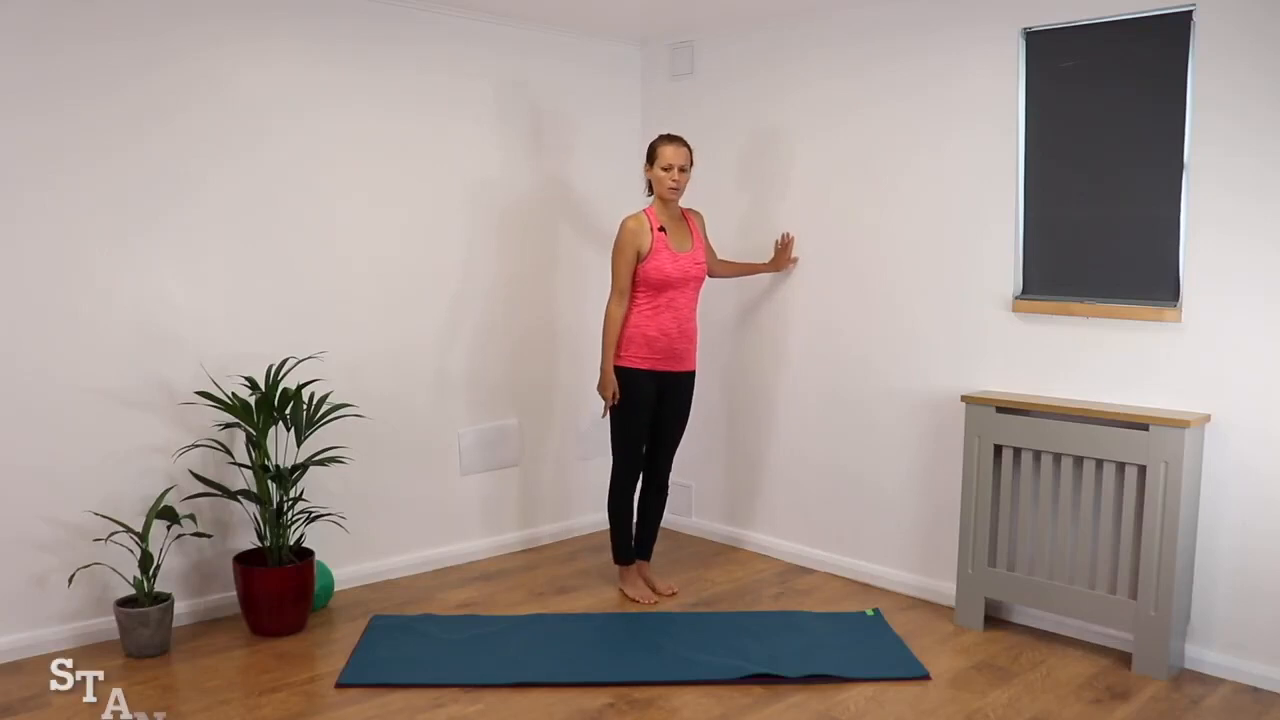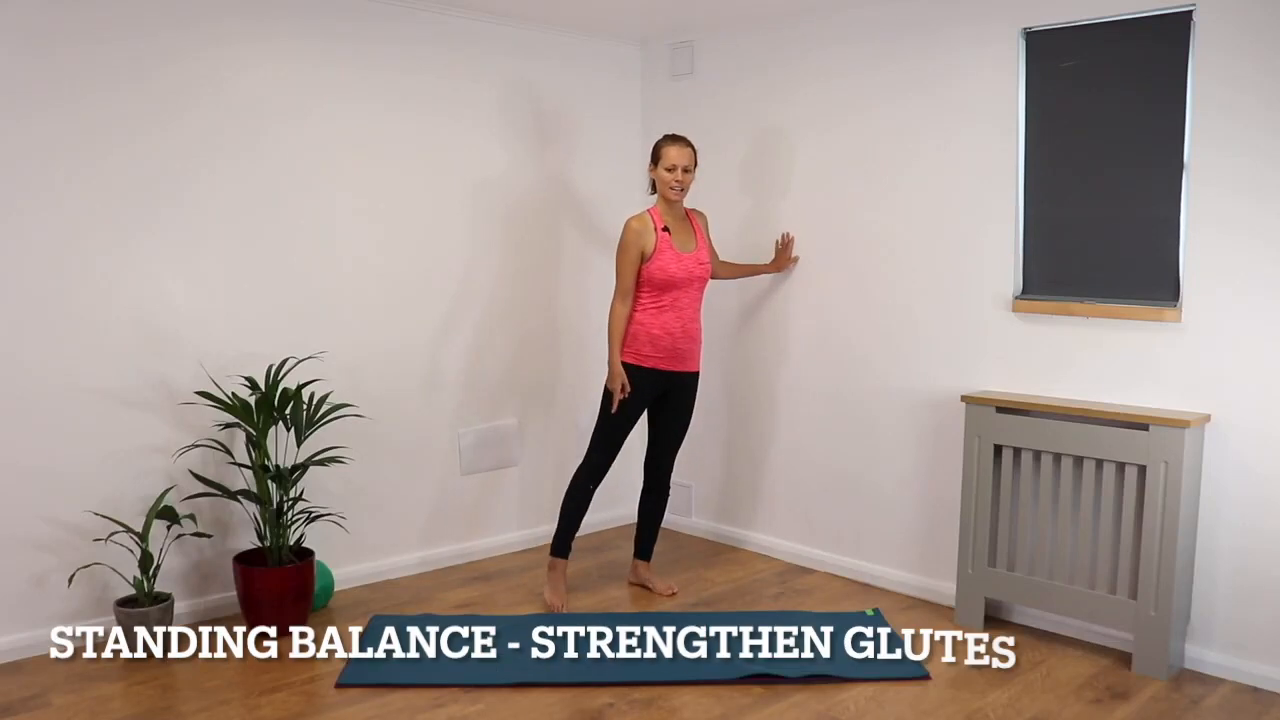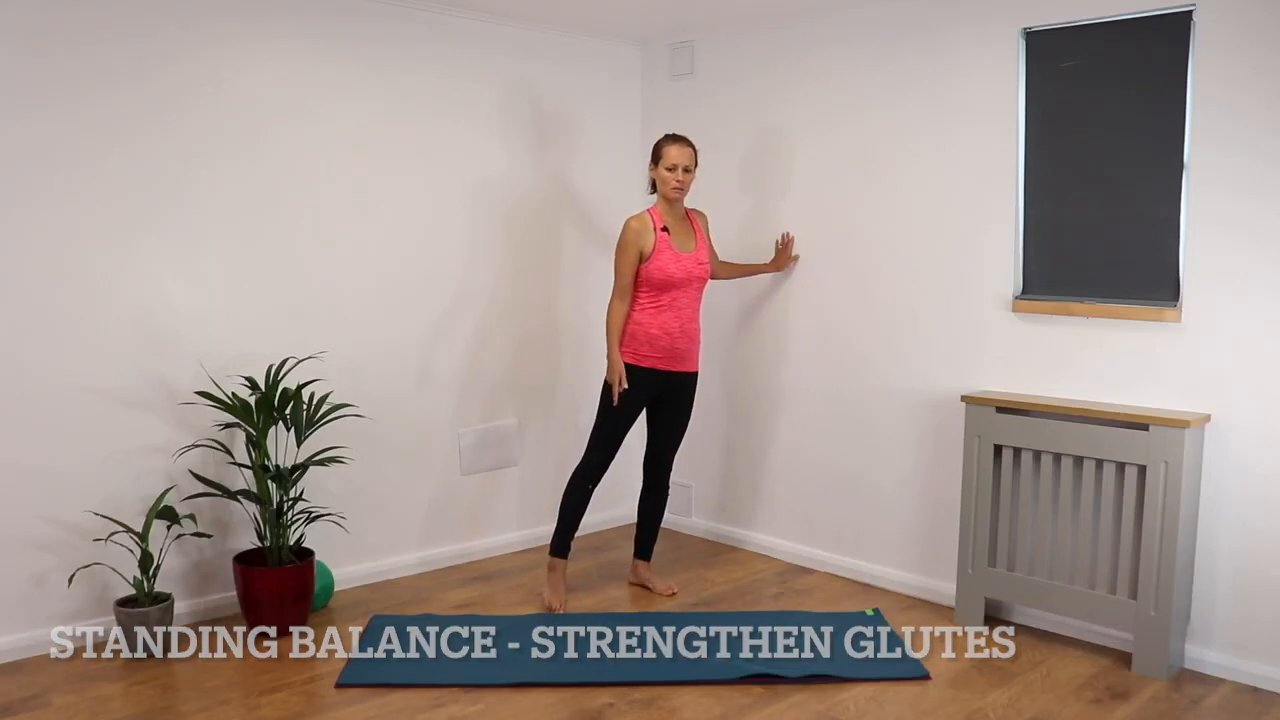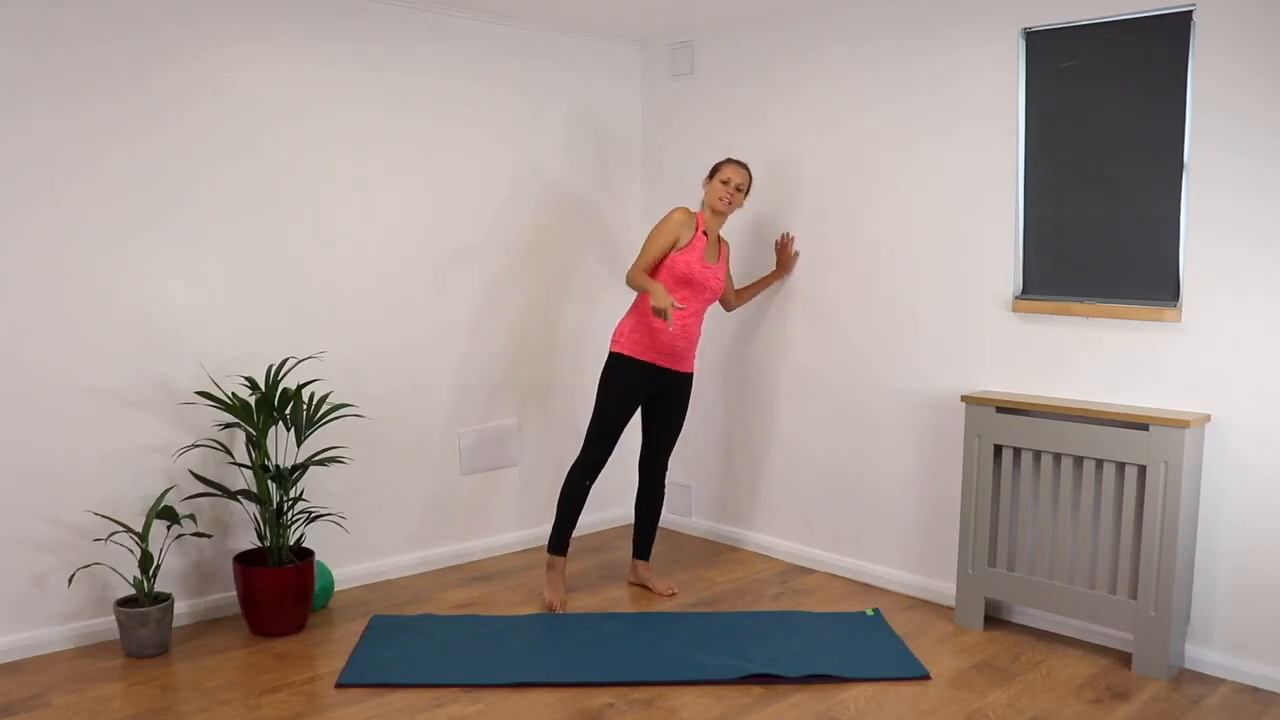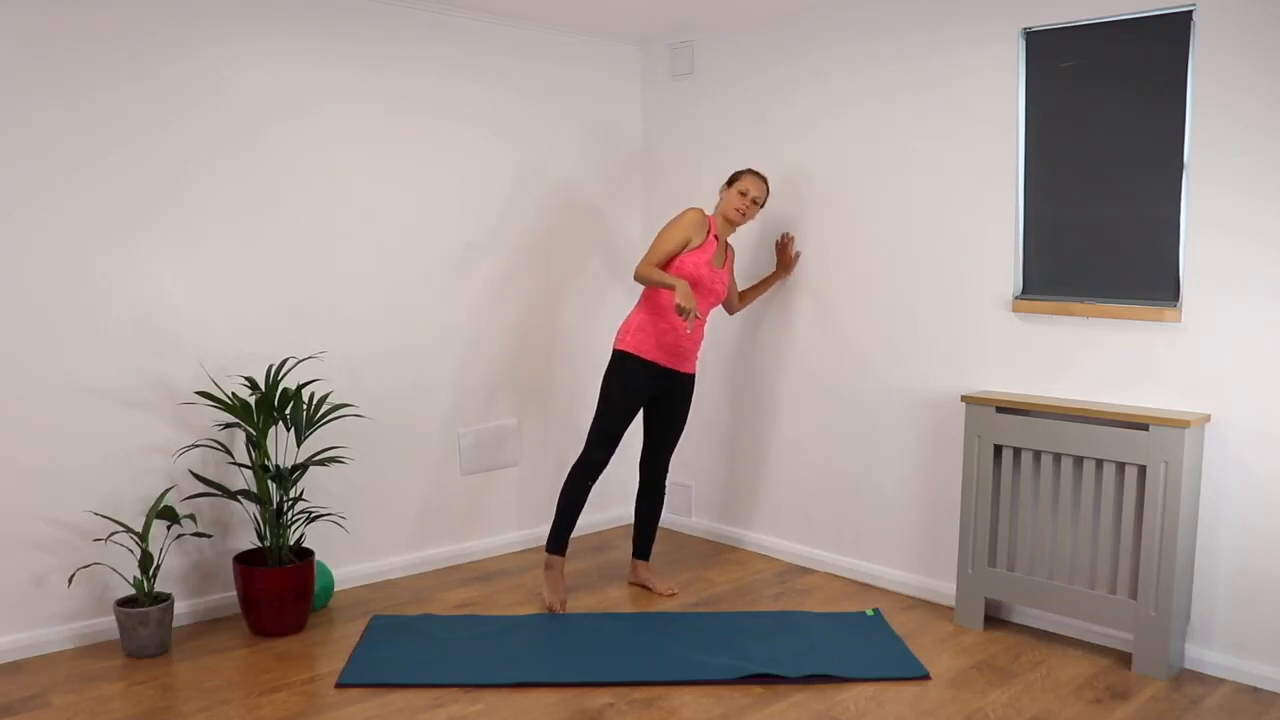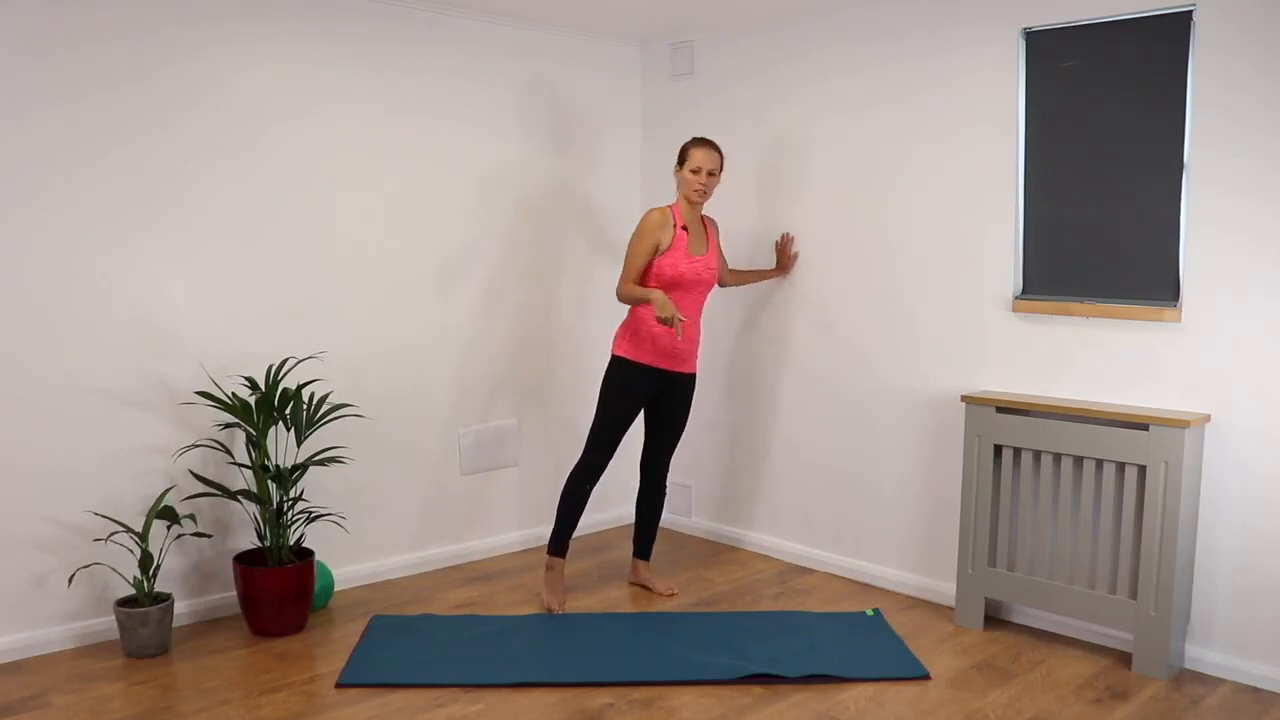
dt=0.7s
person 1, frame 1
left shoulder: (695, 222)
right shoulder: (634, 228)
left elbow: (713, 267)
right elbow: (618, 301)
left wrist: (769, 266)
right wrist: (607, 368)
left hip: (681, 367)
right hip: (636, 366)
left knee: (660, 470)
right knee: (627, 469)
left ankle: (643, 564)
right ankle: (625, 569)
person 1, frame 2
left shoulder: (698, 222)
right shoulder: (638, 228)
left elbow: (713, 268)
right elbow: (622, 300)
left wrist: (769, 267)
right wrist: (614, 364)
left hip: (684, 368)
right hip: (640, 364)
left knee: (660, 470)
right knee: (597, 463)
left ankle: (641, 566)
right ankle: (557, 566)
person 1, frame 3
left shoulder: (699, 221)
right shoulder: (637, 227)
left elbow: (713, 269)
right elbow: (620, 299)
left wrist: (771, 266)
right wrist: (613, 358)
left hip: (682, 368)
right hip: (637, 364)
left knee: (659, 469)
right knee: (596, 462)
left ankle: (641, 566)
right ankle: (557, 566)
person 1, frame 4
left shoulder: (723, 248)
right shoulder: (681, 220)
left elbow: (730, 302)
right elbow: (634, 274)
left wrist: (776, 275)
right wrist: (656, 289)
left hip: (678, 370)
right hip: (634, 357)
left knee: (655, 468)
right knee: (594, 457)
left ankle: (640, 566)
right ankle: (555, 565)
person 1, frame 5
left shoulder: (728, 253)
right shoulder: (693, 221)
left elbow: (733, 304)
right elbow: (642, 270)
left wrist: (778, 274)
right wrist: (678, 284)
left hip: (680, 371)
right hip: (638, 356)
left knee: (656, 469)
right knee: (595, 456)
left ankle: (640, 565)
right ankle: (554, 563)
person 1, frame 6
left shoulder: (710, 228)
right shoulder: (656, 221)
left elbow: (722, 277)
right elbow: (623, 288)
left wrist: (775, 272)
right wrist: (654, 296)
left hip: (681, 369)
right hip: (635, 360)
left knee: (656, 468)
right knee: (595, 459)
left ankle: (640, 566)
right ankle: (554, 566)
